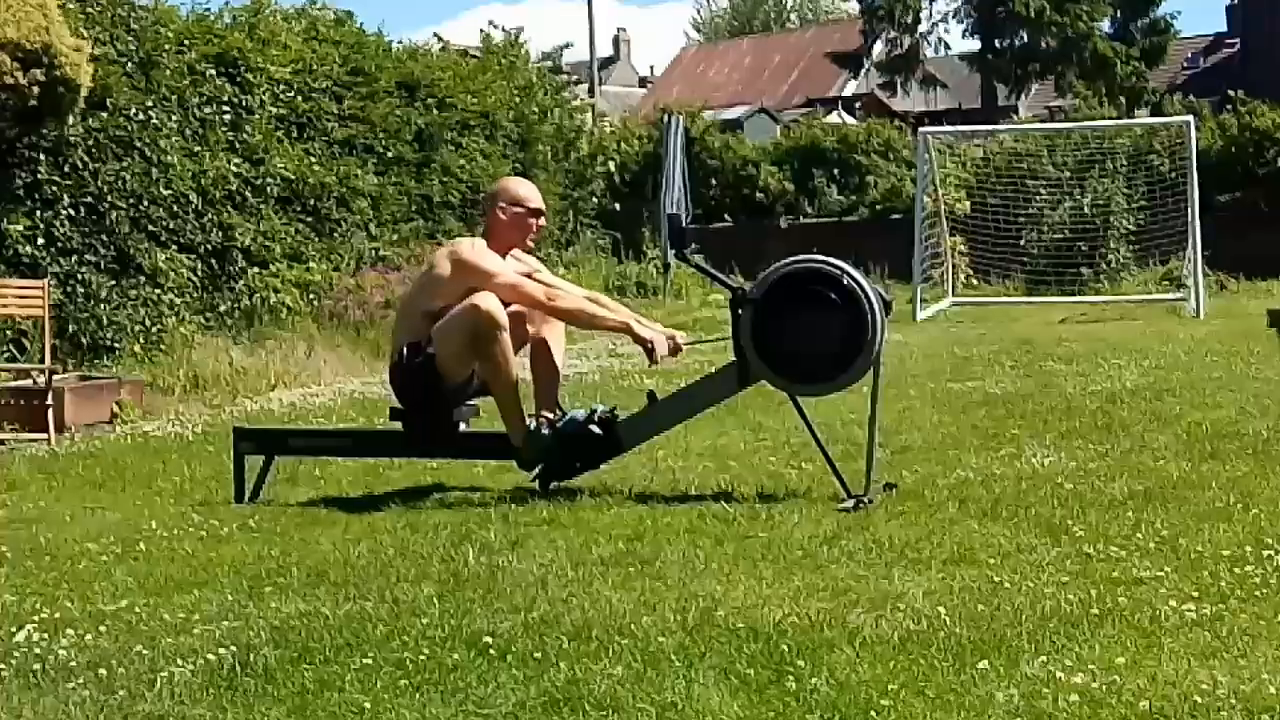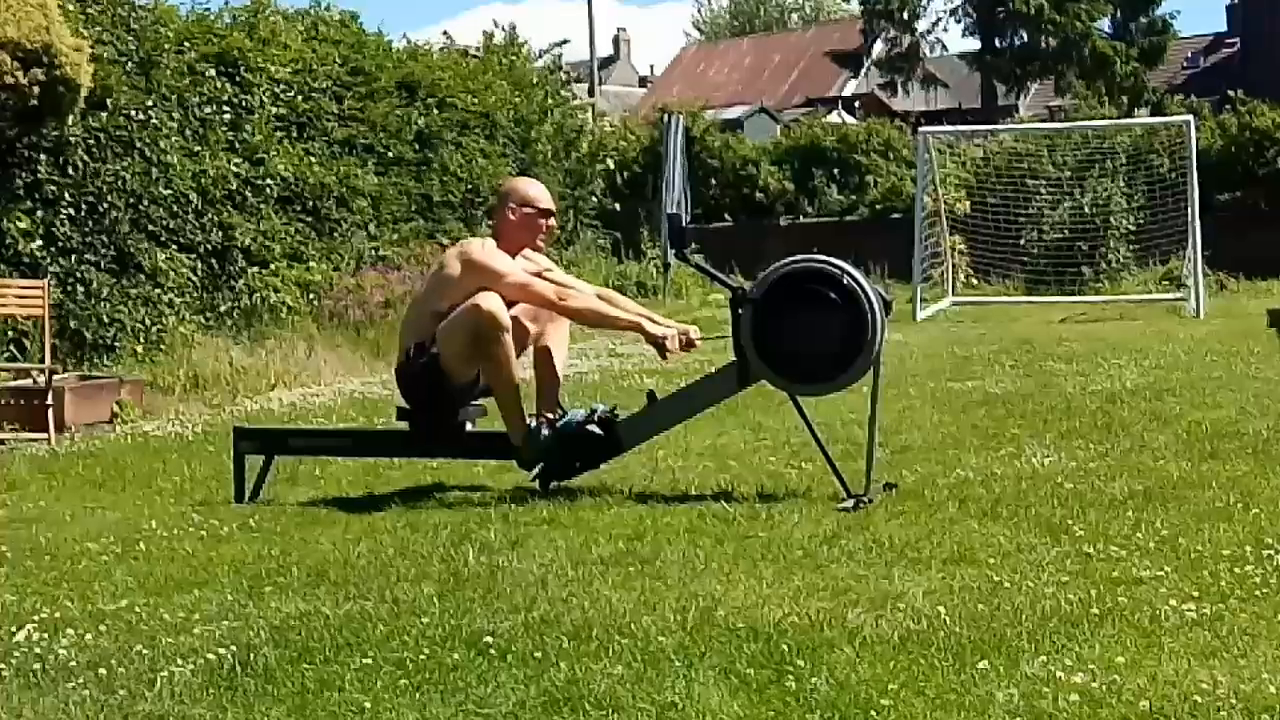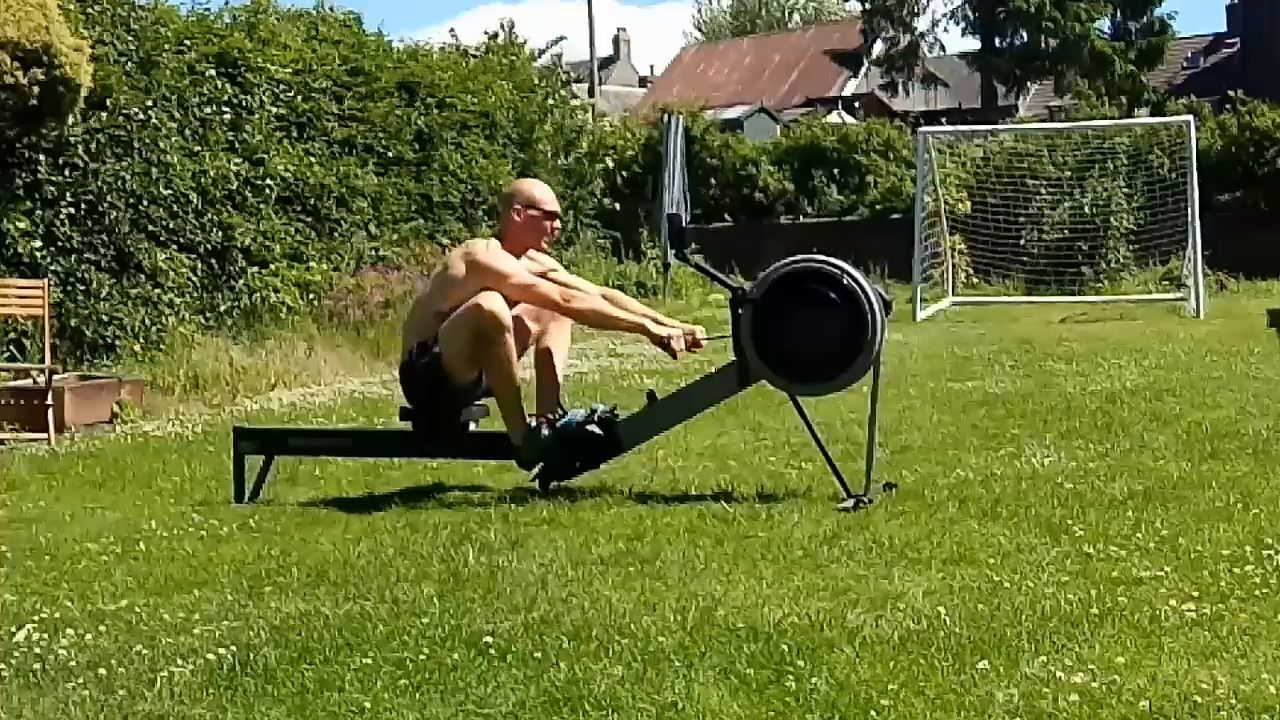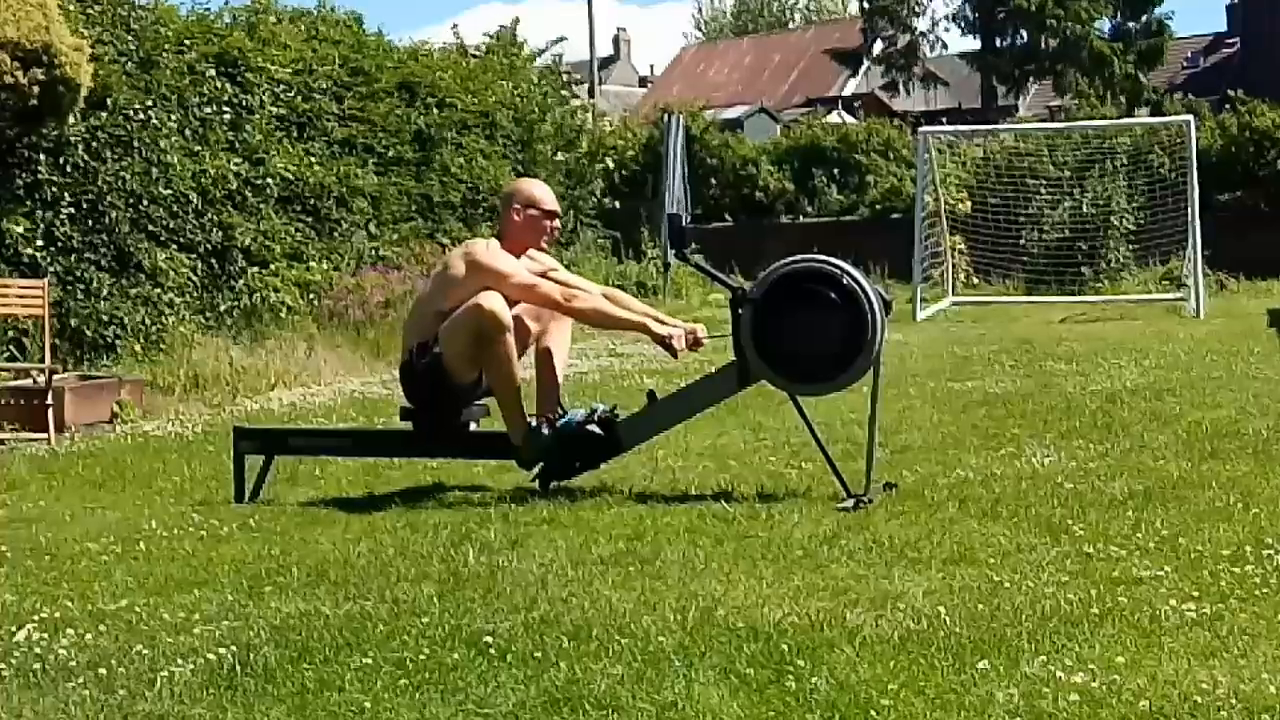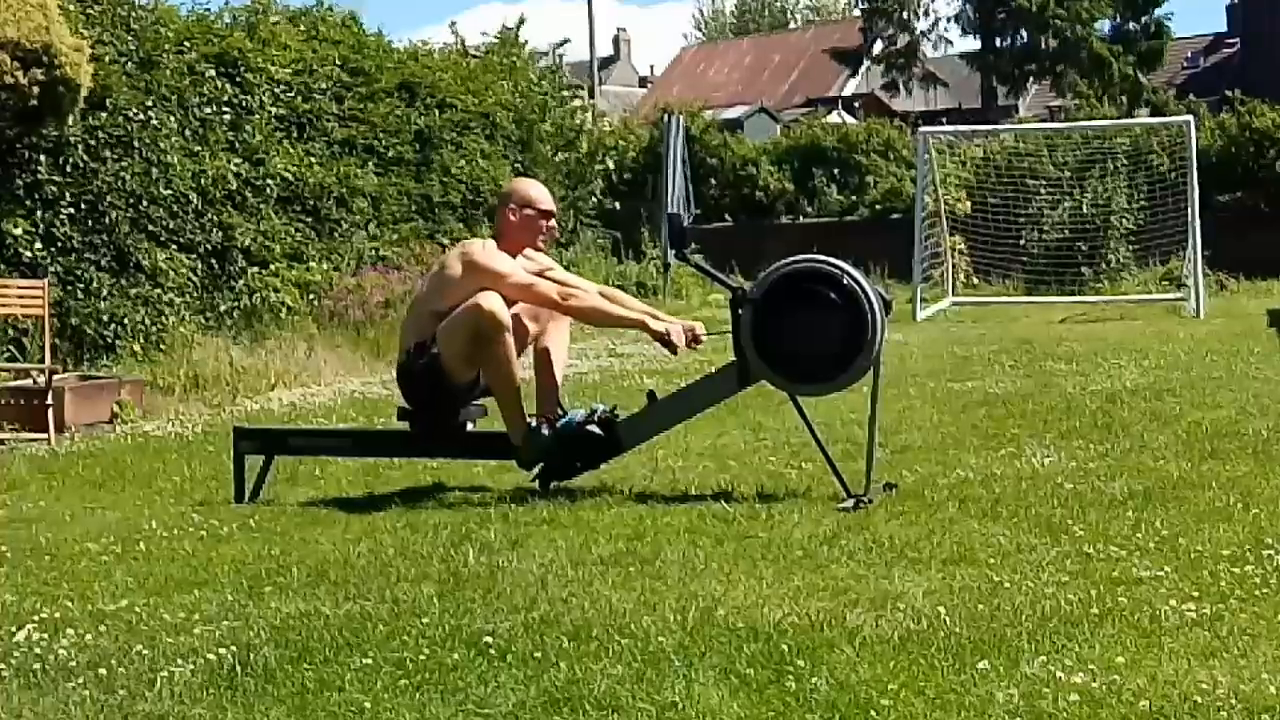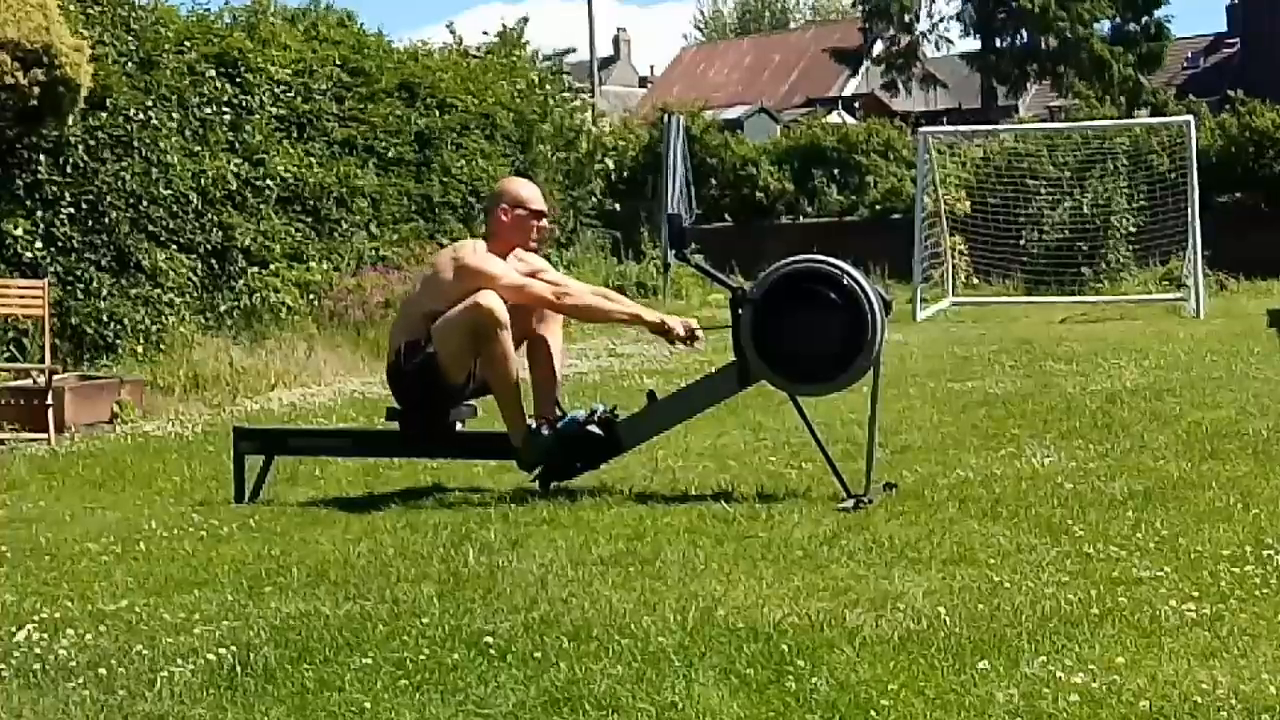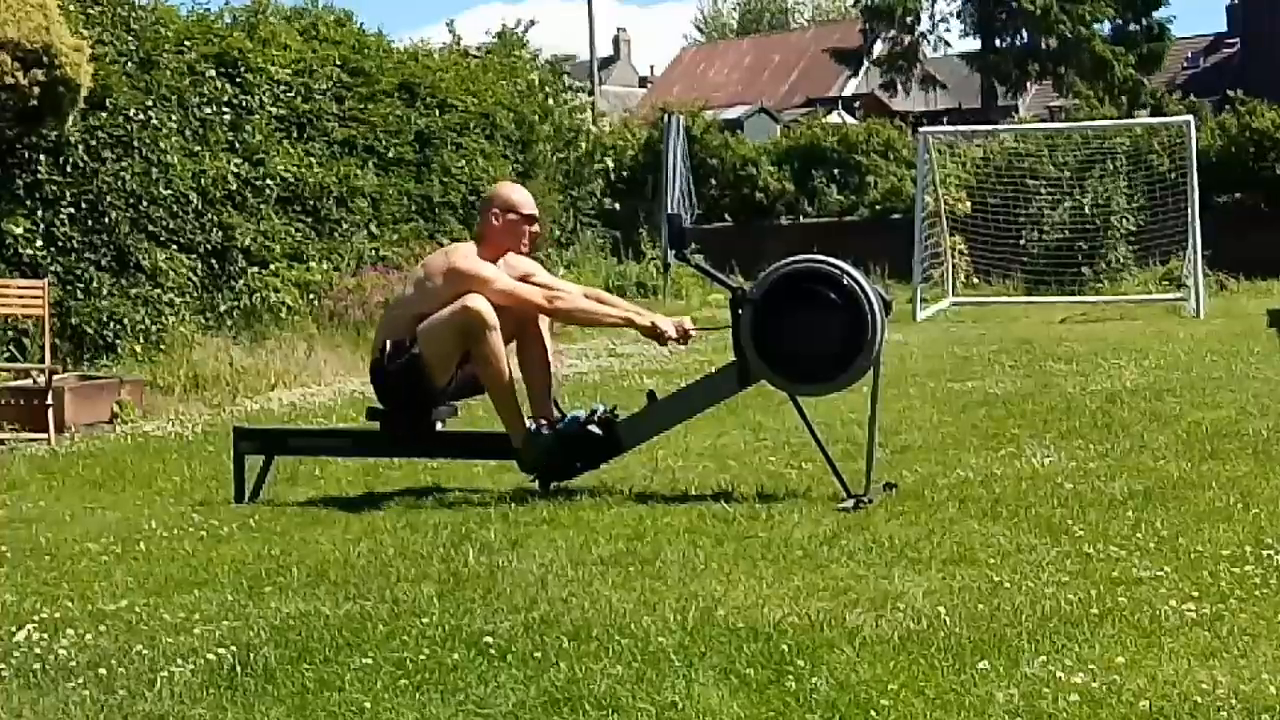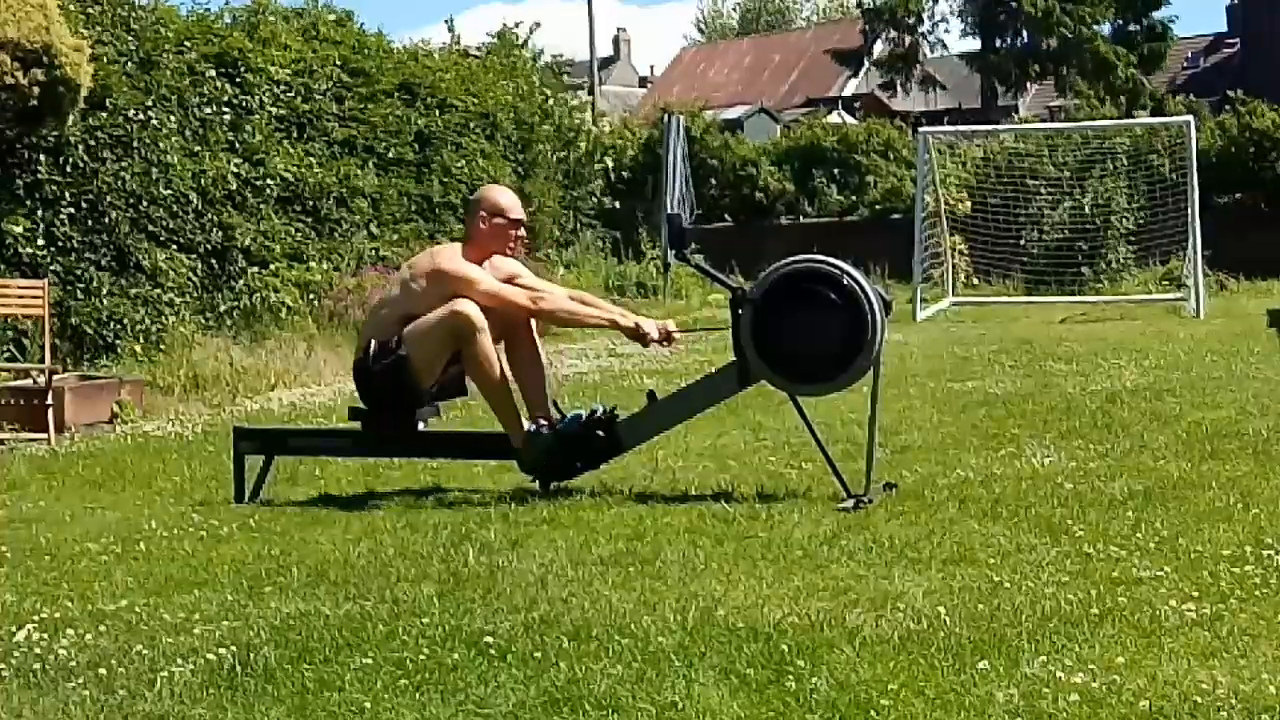
dt=0.2s
person 1, frame 1
left shoulder: (519, 262)
right shoulder: (468, 256)
left elbow: (586, 298)
right elbow: (552, 300)
left wrist: (653, 328)
right wrist: (631, 329)
left hip: (457, 375)
right hip: (418, 378)
left knee: (546, 312)
right knee: (485, 305)
left ankle: (546, 423)
right ankle: (523, 441)
person 1, frame 2
left shoulder: (528, 261)
right shoulder: (478, 256)
left elbow: (596, 295)
right elbow: (563, 299)
left wrist: (666, 324)
right wrist: (642, 327)
left hip: (461, 375)
right hip: (423, 377)
left knee: (550, 311)
right knee: (488, 306)
left ankle: (546, 422)
right ankle: (524, 441)
person 1, frame 3
left shoulder: (533, 261)
right shoulder: (482, 257)
left elbow: (601, 295)
right elbow: (568, 301)
left wrist: (672, 325)
right wrist: (647, 329)
left hip: (466, 375)
right hip: (427, 378)
left knee: (553, 310)
right knee: (489, 306)
left ankle: (546, 423)
right ankle: (523, 440)
person 1, frame 4
left shoulder: (532, 260)
right shoulder: (483, 257)
left elbow: (602, 294)
right elbow: (570, 300)
left wrist: (674, 324)
right wrist: (649, 327)
left hip: (465, 375)
right hip: (427, 378)
left knee: (553, 310)
right knee: (489, 305)
left ankle: (545, 423)
right ankle: (523, 440)
person 1, frame 5
left shoulder: (529, 260)
right shoulder: (479, 257)
left elbow: (598, 292)
right elbow: (567, 298)
left wrist: (672, 322)
right wrist: (647, 324)
left hip: (464, 374)
right hip: (424, 377)
left knee: (551, 310)
right knee: (489, 306)
left ankle: (546, 423)
right ankle: (523, 439)
person 1, frame 6
left shoulder: (521, 261)
right shoulder: (471, 260)
left elbow: (590, 293)
right elbow: (561, 297)
left wrist: (664, 317)
right wrist: (643, 318)
left hip: (454, 374)
right hip: (415, 377)
left knee: (544, 310)
right knee: (486, 305)
left ankle: (545, 424)
right ankle: (523, 441)
person 1, frame 7
left shoulder: (512, 265)
right shoulder: (463, 265)
left elbow: (584, 294)
right elbow: (553, 304)
left wrist: (654, 317)
right wrist: (636, 322)
left hip: (440, 373)
right hip: (399, 377)
left knee: (531, 313)
right knee: (475, 309)
left ankle: (543, 424)
right ankle: (523, 441)
person 1, frame 8
left shoulder: (498, 266)
right shoulder: (448, 267)
left elbow: (569, 297)
right elbow: (538, 304)
left wrist: (639, 319)
right wrist: (620, 322)
left hip: (423, 372)
right hip: (381, 375)
left knee: (518, 315)
right knee: (464, 313)
left ankle: (541, 425)
right ankle: (524, 441)
